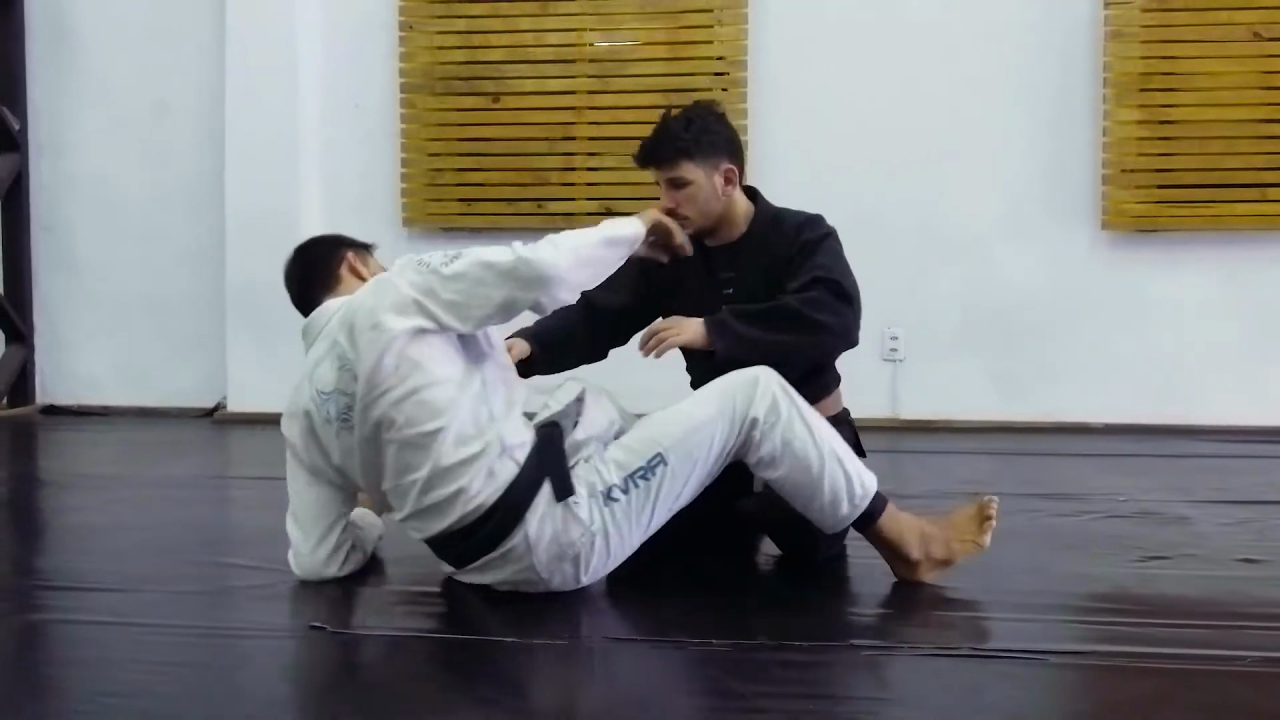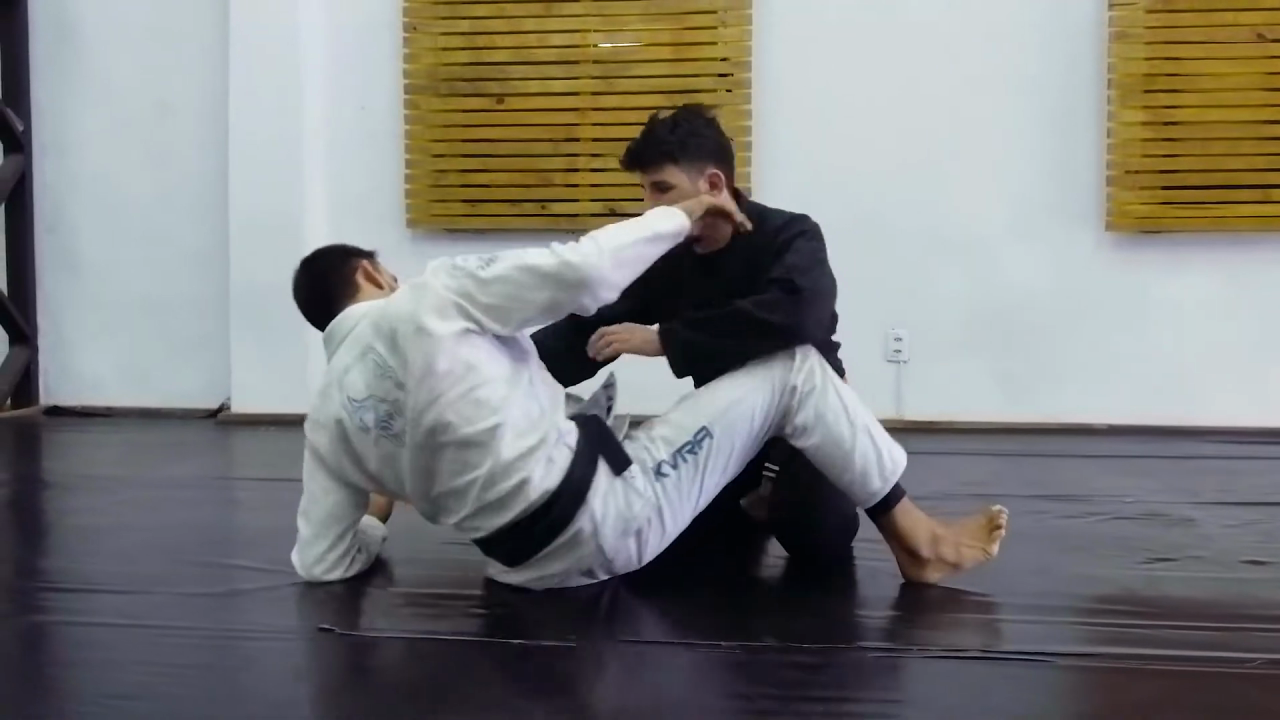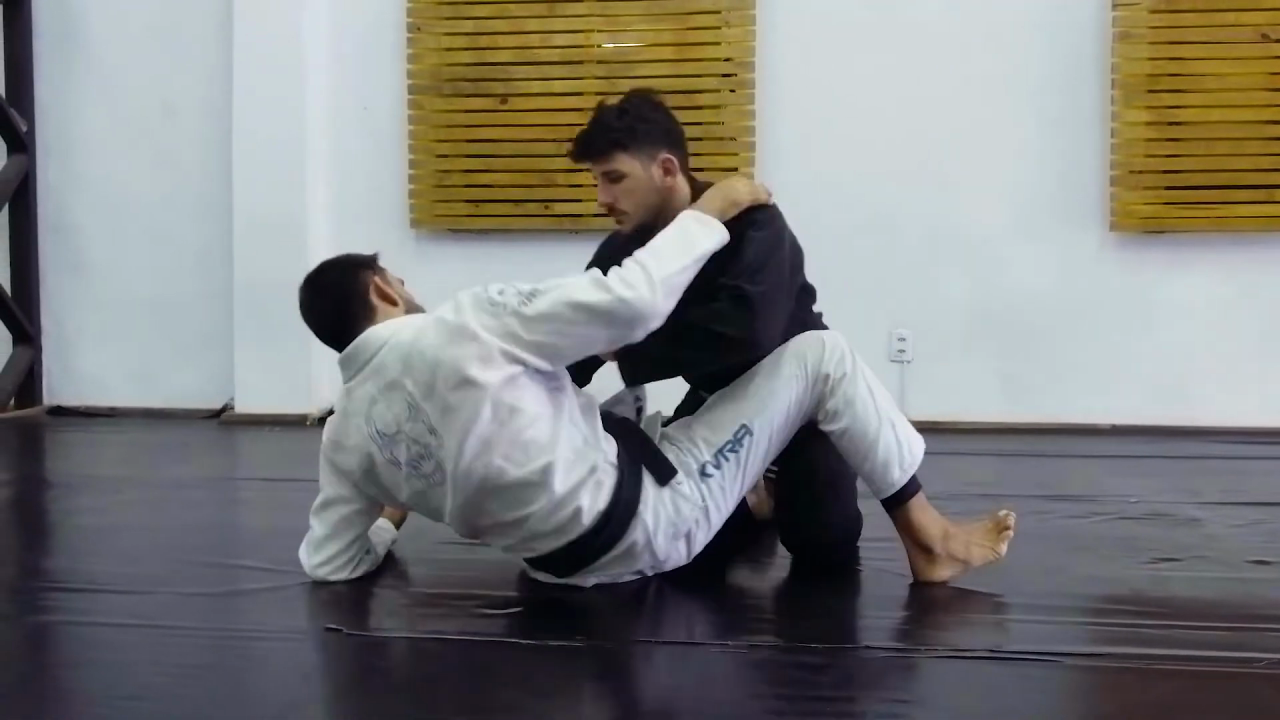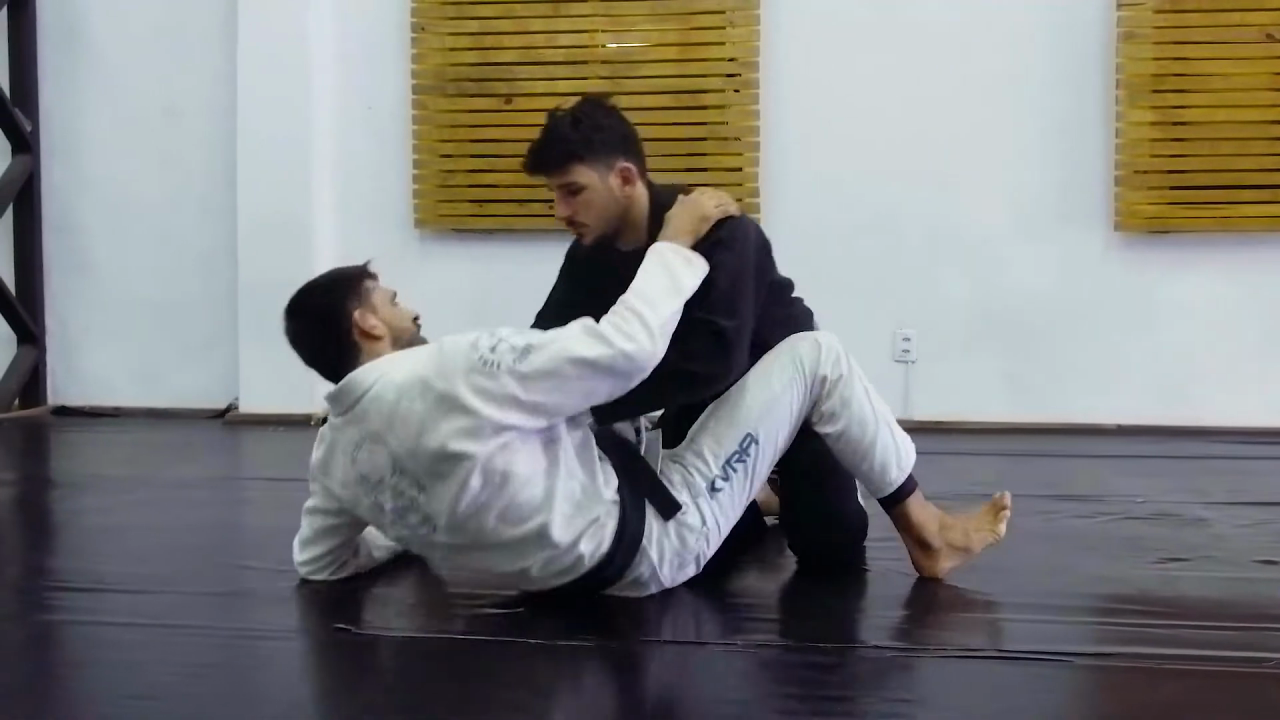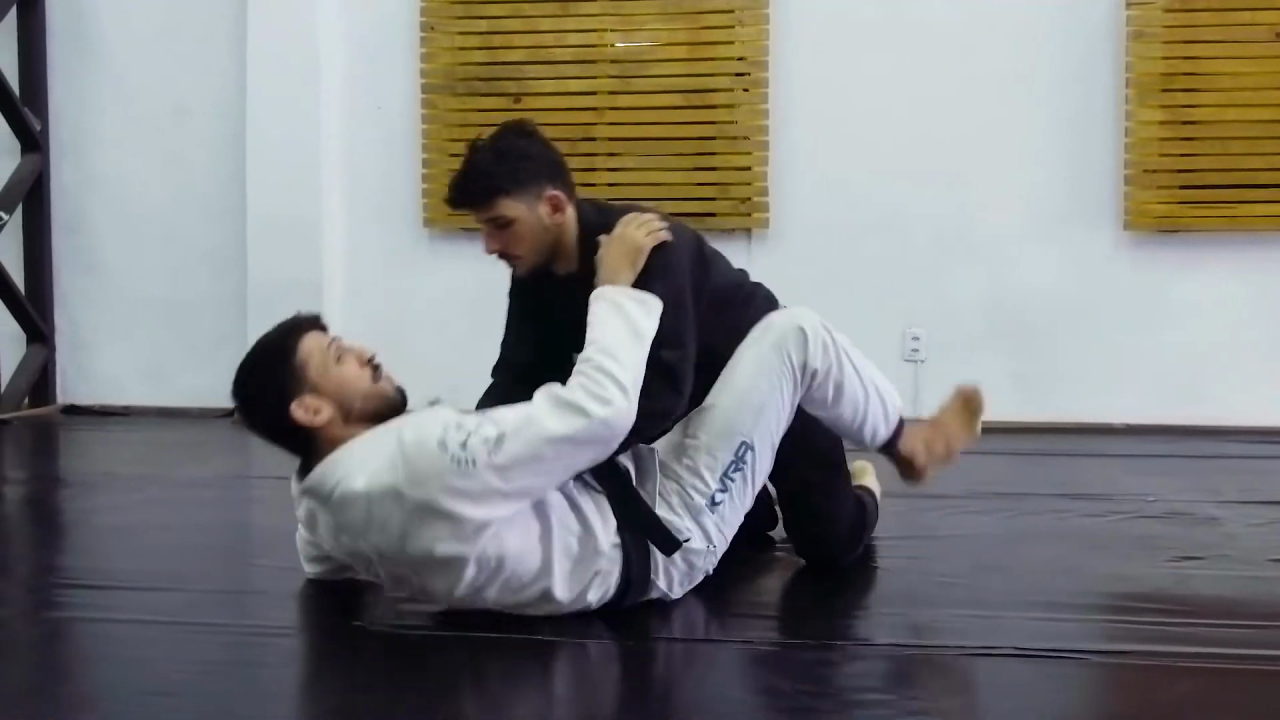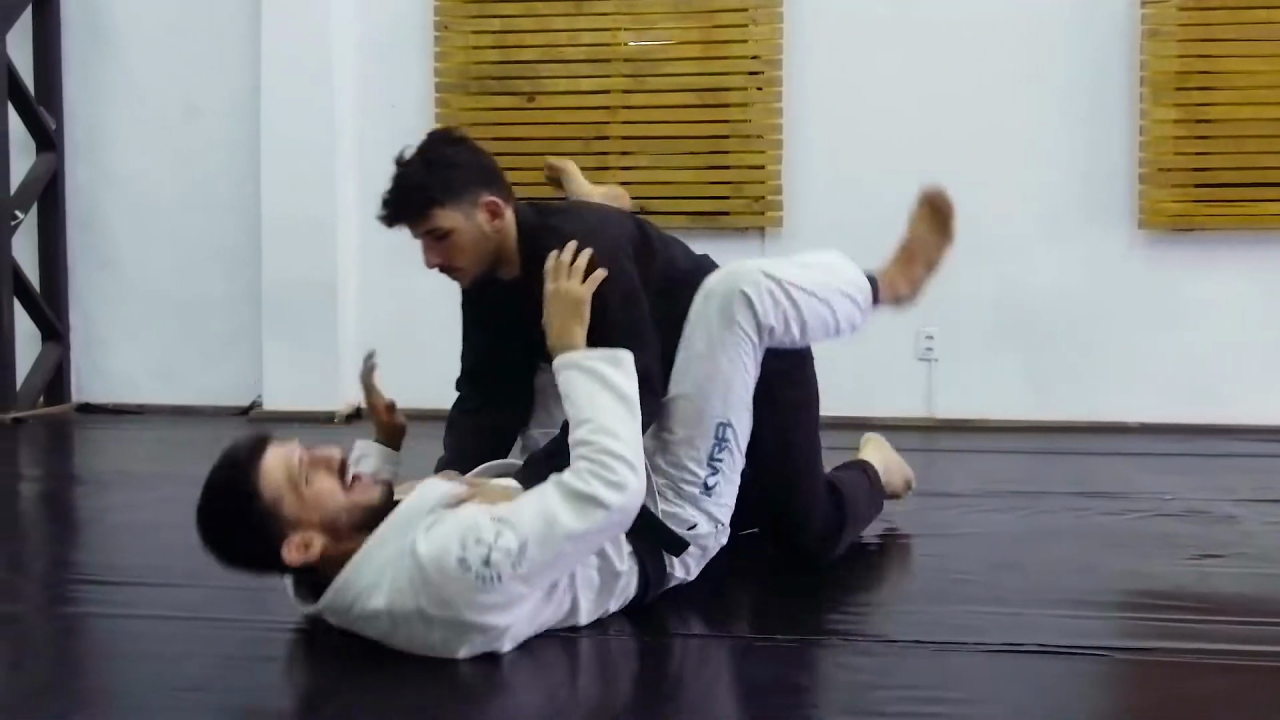
dt=0.2s
person 1, frame 1
left shoulder: (302, 407)
right shoulder: (397, 292)
left elbow: (317, 561)
right elbow: (540, 272)
left wrist: (373, 512)
right wrist: (634, 229)
left hip: (486, 560)
right hip: (551, 532)
left knee: (589, 406)
right knee: (756, 394)
right ankle: (902, 539)
person 1, frame 2
left shoulder: (325, 418)
right shoulder: (432, 296)
left elbow: (320, 563)
right elbow: (583, 272)
left wrist: (377, 510)
right wrist: (678, 216)
left hip: (531, 563)
right hip: (604, 517)
left knee: (593, 404)
right knee: (793, 367)
right ankle: (915, 539)
person 1, frame 3
left shoulder: (345, 433)
right shoulder: (463, 324)
left elbow: (327, 562)
right elbow: (631, 299)
left wrist: (391, 514)
right wrist: (707, 215)
left hip: (567, 560)
right hip: (650, 524)
right knee: (818, 354)
left ankle: (753, 498)
right ankle: (926, 534)
person 1, frame 4
left shoulder: (335, 455)
right shoulder: (448, 370)
left elbow: (319, 562)
right elbow: (626, 347)
right wrist: (677, 239)
left hip: (556, 576)
right hip: (654, 541)
right knee: (810, 354)
right ankle: (922, 528)
person 1, frame 5
left shoulder: (327, 518)
right shoulder: (415, 467)
left elbow: (315, 565)
right elbow: (601, 410)
right wrist: (617, 279)
left hip: (598, 505)
right hip: (656, 541)
right knee: (793, 331)
right ankle: (906, 442)
person 1, frame 6
left shoulder: (337, 572)
right shoulder: (429, 571)
right elbow: (610, 488)
left wrist: (381, 440)
right wrist: (571, 345)
right hip: (667, 531)
right knee: (739, 289)
right ankle: (885, 278)
person 2, frame 1
left shoulder: (803, 238)
right shoulder: (666, 256)
left elbow: (836, 320)
right elbow: (596, 318)
left wrist: (713, 332)
right wrist: (528, 345)
left knee: (806, 535)
left ankle: (758, 506)
right ankle: (744, 505)
person 2, frame 2
left shoulder: (790, 239)
right shoulder: (659, 258)
left elbow: (790, 321)
right elbow: (584, 329)
left wrist: (666, 339)
left knee: (818, 540)
left ankle: (769, 501)
right ankle: (752, 502)
person 2, frame 3
left shoulder: (751, 225)
right shoulder: (625, 249)
left elbow: (745, 330)
left wrist: (627, 348)
left knee: (825, 546)
left ankle: (780, 492)
right ankle: (756, 497)
person 2, frame 4
left shoulder: (717, 233)
right shoulder: (590, 253)
left elbow: (708, 359)
right hip: (703, 401)
left knee: (832, 548)
right ankle: (759, 496)
person 2, frame 5
left shoulder: (645, 250)
right shoulder: (536, 276)
left elbow: (658, 392)
right elbow: (520, 380)
right hip: (698, 398)
left knee: (831, 543)
left ankle: (852, 482)
right ankle: (752, 499)
person 2, frame 6
left shoulder: (584, 244)
right shoulder: (486, 281)
right elbow: (491, 392)
left wrist: (523, 489)
right wrist: (453, 473)
left hip: (755, 358)
right hip: (674, 373)
left knee: (809, 535)
left ankle: (871, 470)
right ankle: (770, 471)
